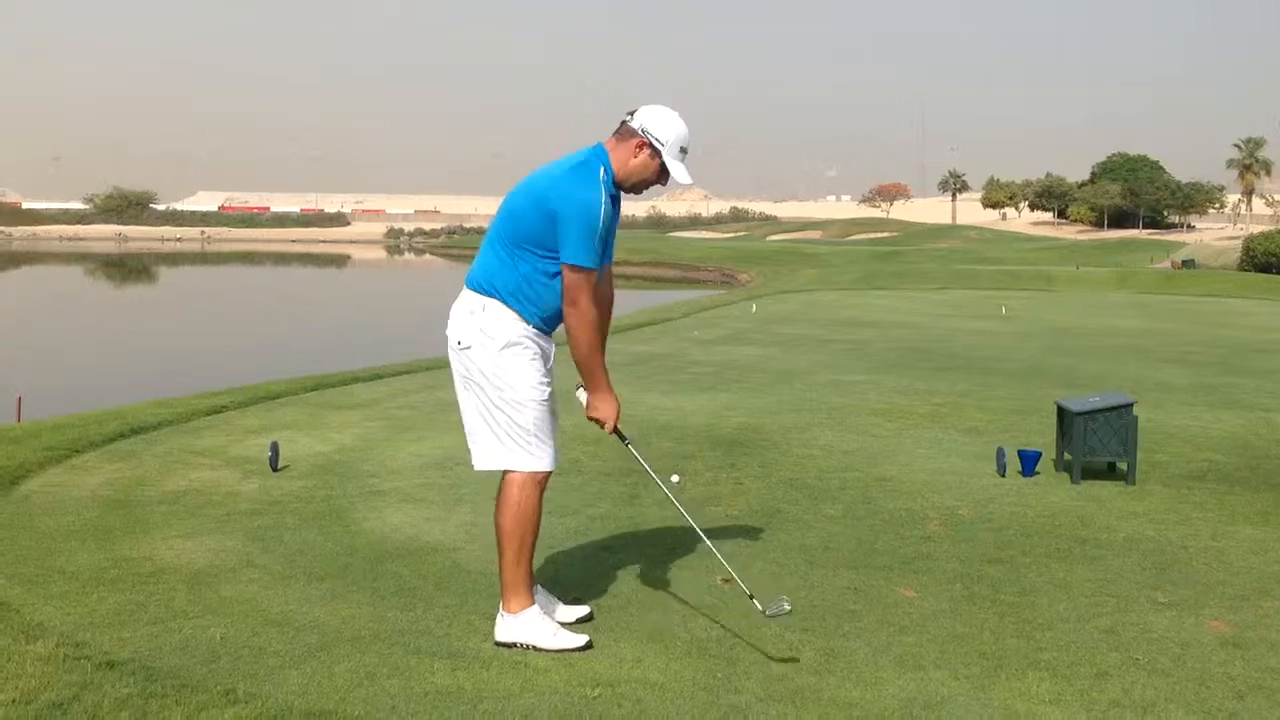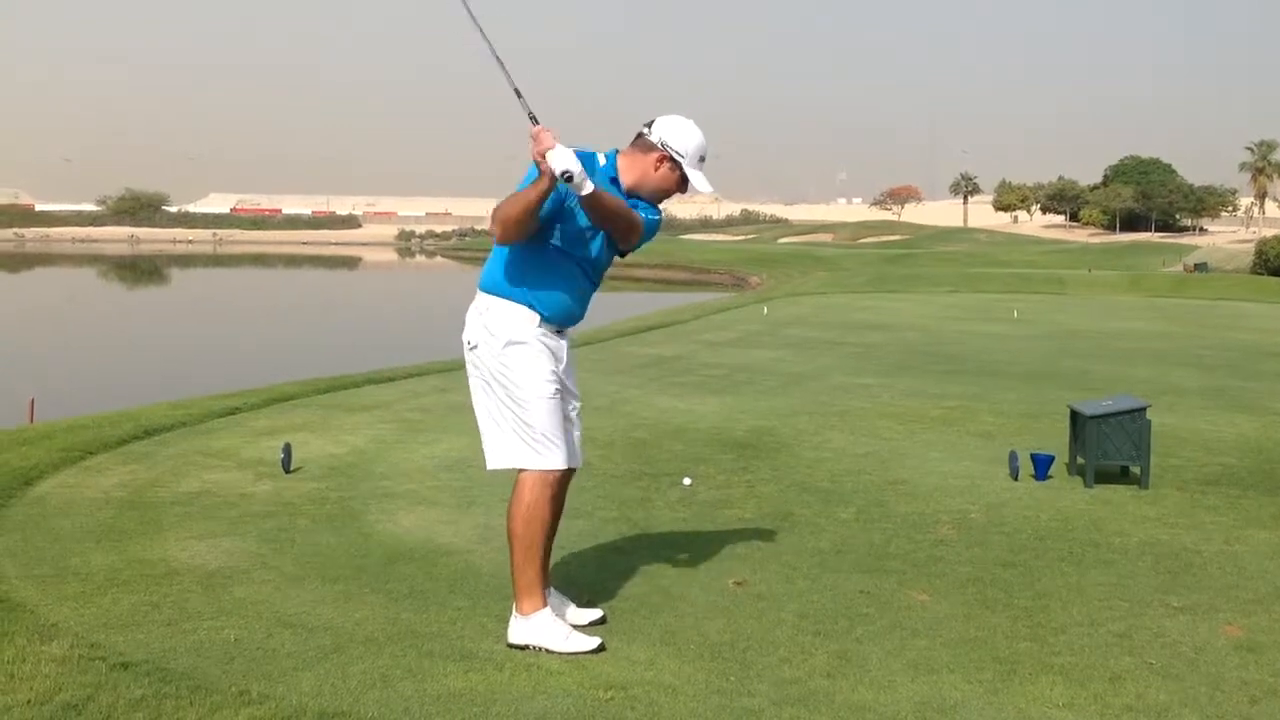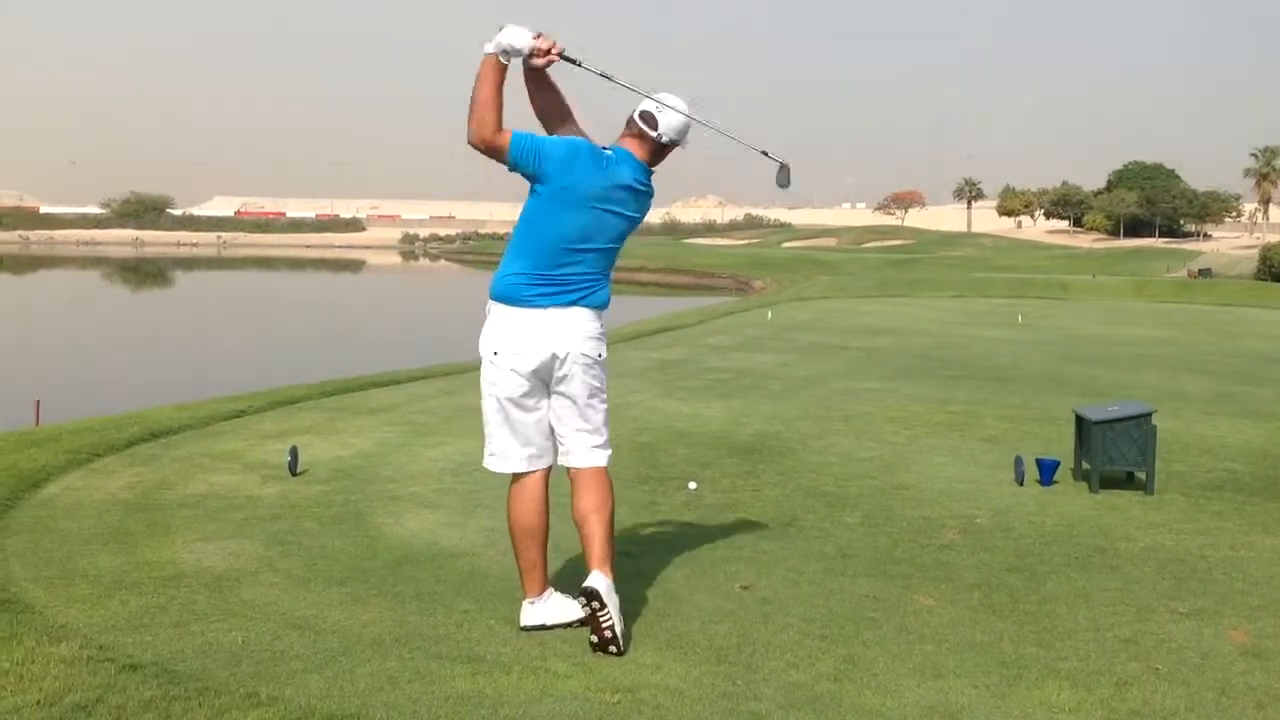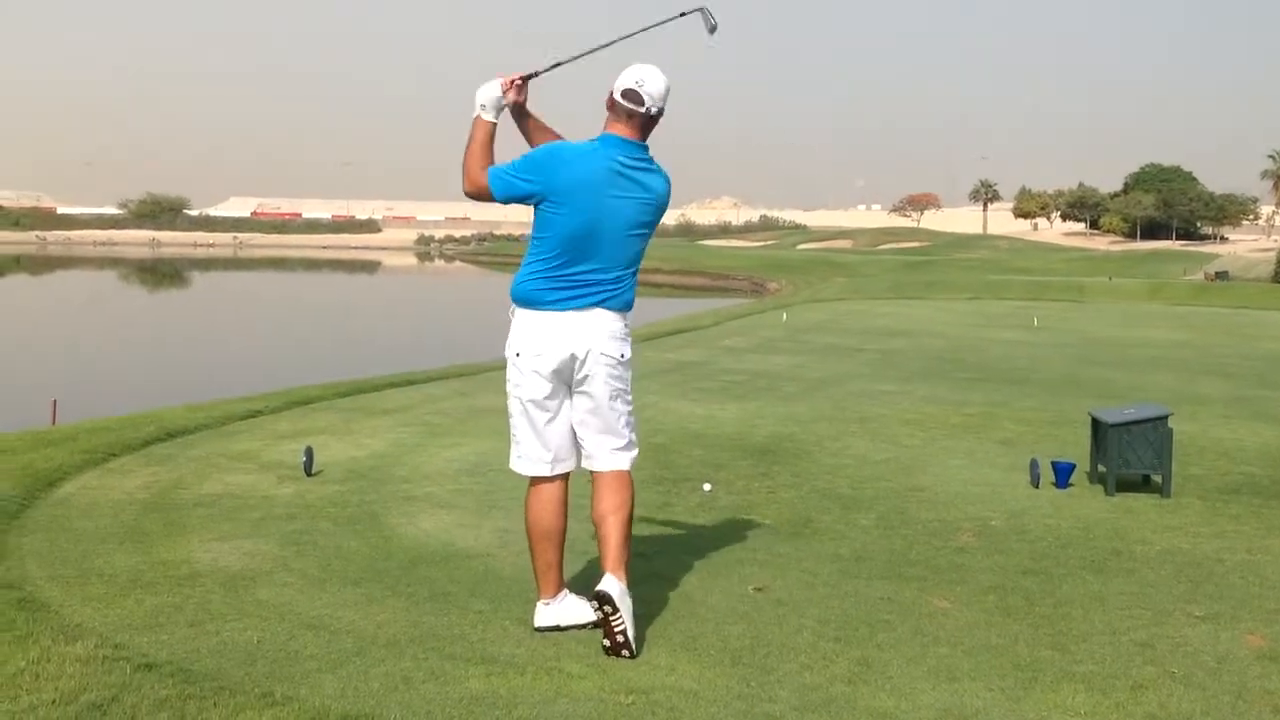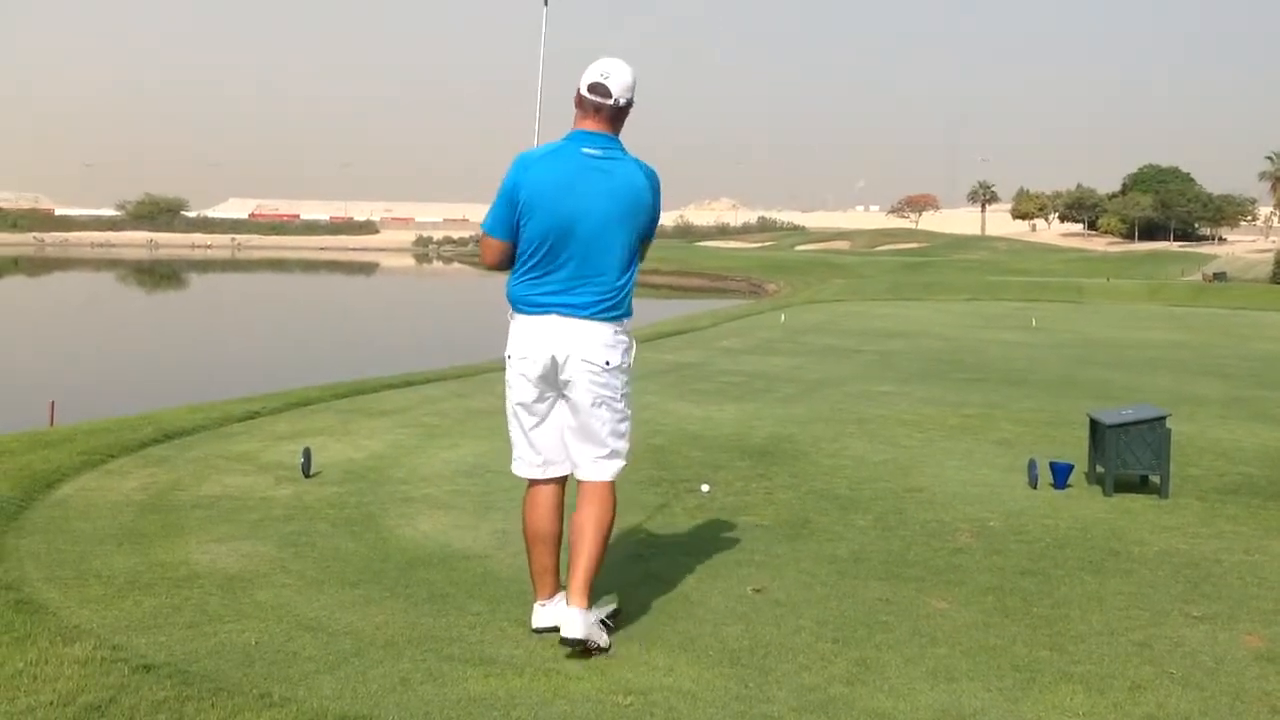
dt=0.7s
person 1, frame 1
left shoulder: (603, 194)
right shoulder: (583, 188)
left elbow: (596, 294)
right elbow: (574, 303)
left wrist: (597, 382)
right wrist: (599, 388)
left hip: (519, 331)
right hip: (497, 329)
left knee: (527, 465)
right knee: (526, 468)
left ankle: (524, 592)
right ankle: (517, 615)
person 1, frame 2
left shoulder: (642, 214)
right shoulder: (572, 164)
left elbow: (616, 221)
right elbow: (503, 228)
left wrist: (580, 181)
right wrist: (548, 177)
left hip: (550, 335)
right hip: (508, 327)
left knee: (558, 469)
right knee: (540, 468)
left ankle: (537, 595)
right ankle: (529, 616)
person 1, frame 3
left shoulder: (574, 161)
right shoulder: (639, 193)
left elbow: (481, 136)
right elbow: (556, 120)
left wrist: (497, 55)
right wrist: (538, 68)
left hip: (515, 329)
right hip: (579, 330)
left knee: (527, 469)
right knee: (589, 460)
left ankle: (537, 598)
right ankle: (599, 579)
person 1, frame 4
left shoulder: (561, 164)
right shoulder: (657, 185)
left elbow: (475, 183)
left wrist: (487, 110)
right wrist: (522, 112)
left hip: (539, 330)
right hip: (604, 333)
left knee: (547, 471)
right knee: (611, 463)
left ankle: (551, 599)
right ankle: (614, 581)
person 1, frame 5
left shoulder: (529, 169)
right shoulder: (642, 180)
left elbow: (491, 256)
left hip: (531, 334)
right hip: (597, 339)
left knee: (542, 475)
right knee: (596, 476)
left ankle: (548, 601)
right ankle: (577, 607)
